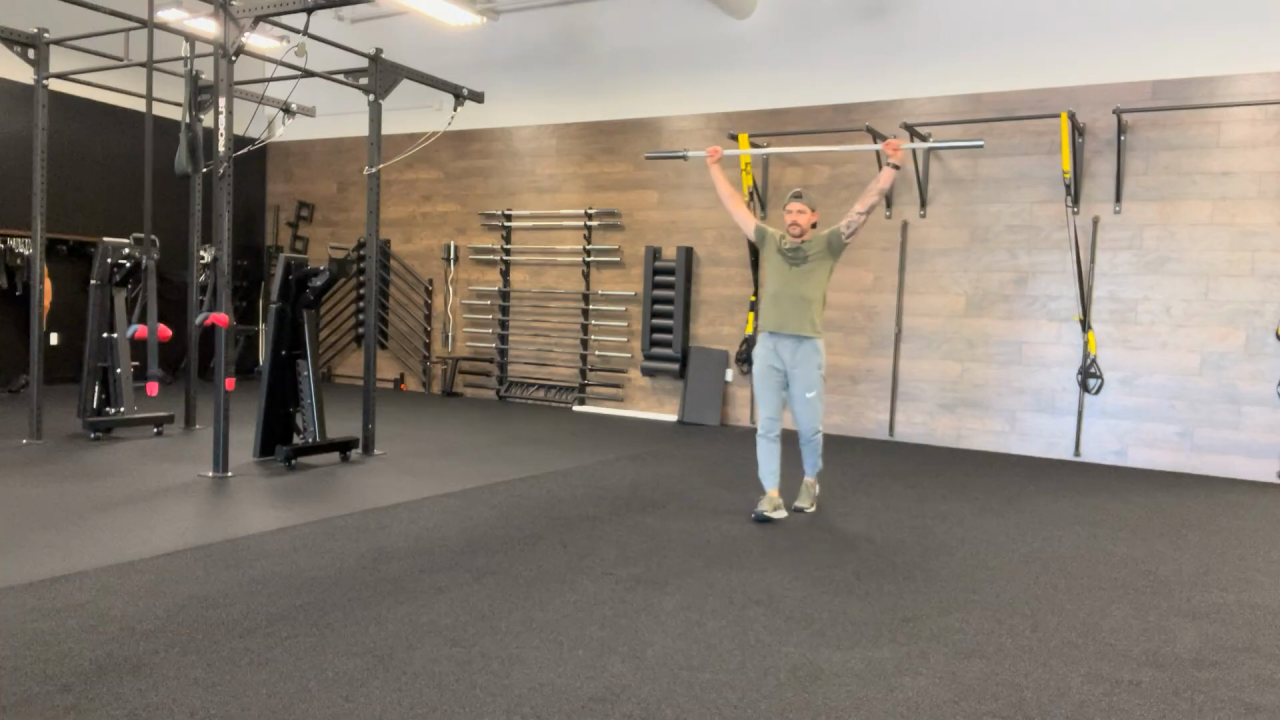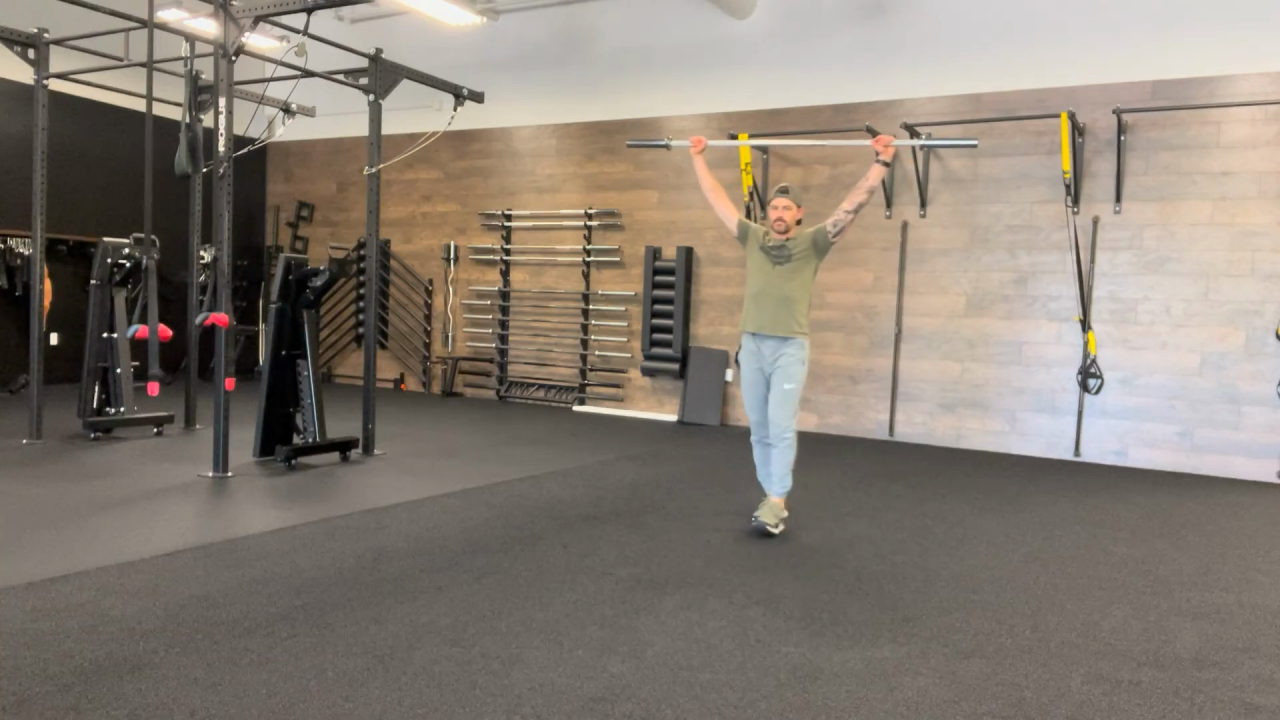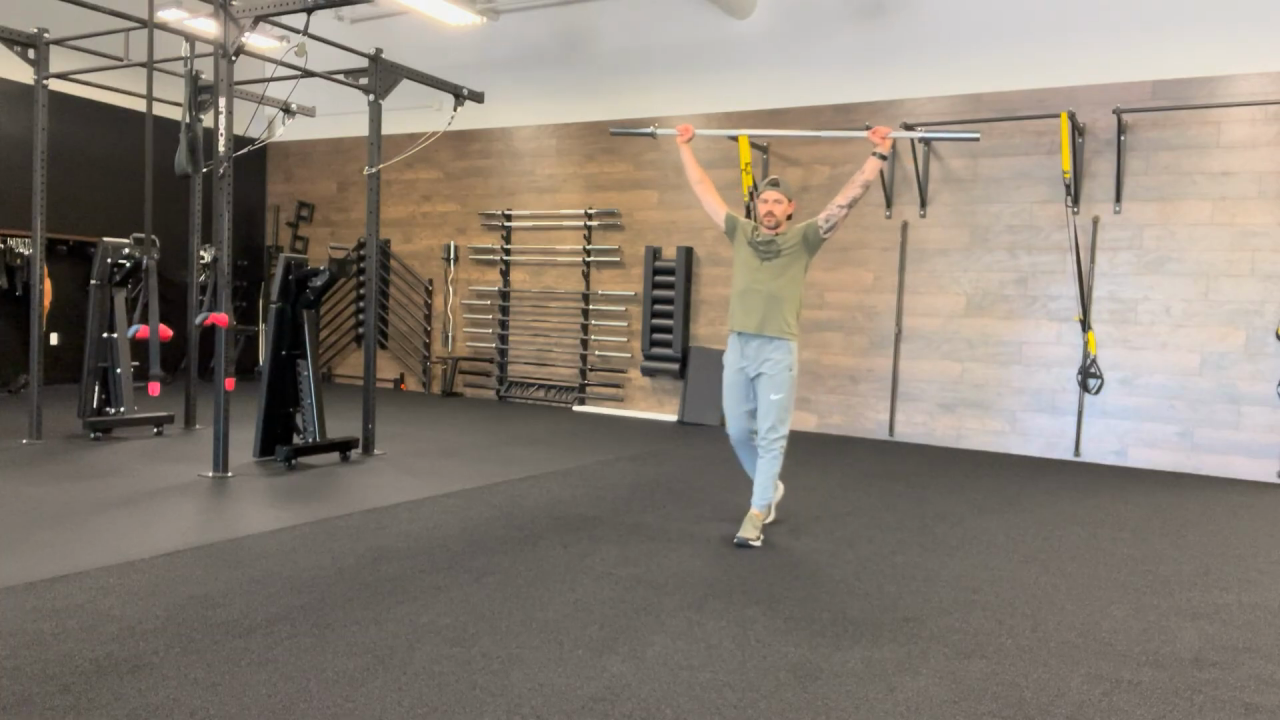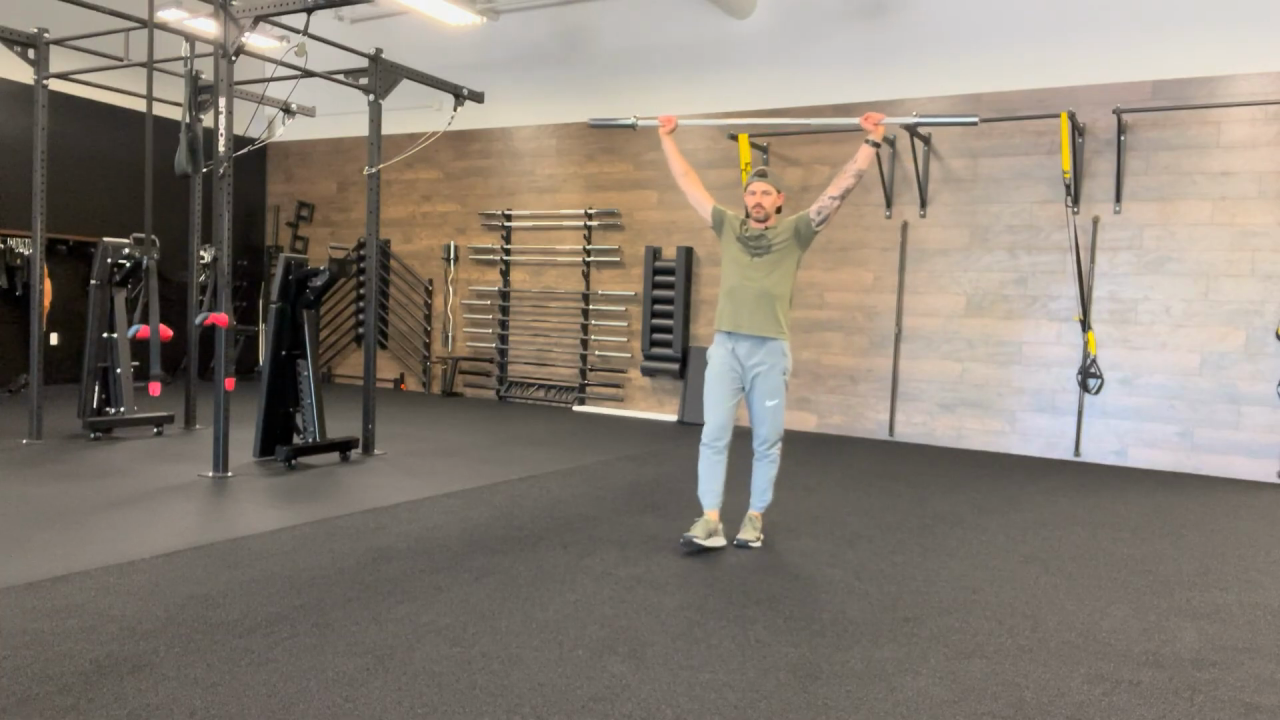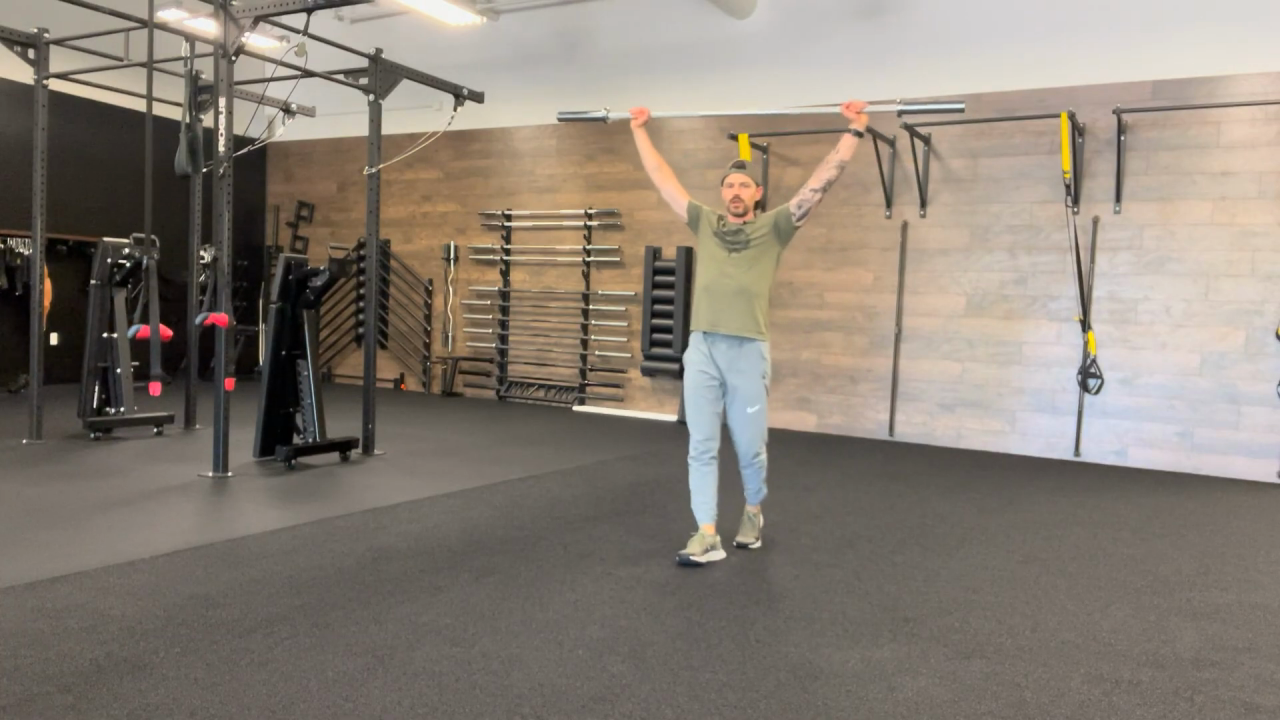
dt=0.4s
person 1, frame 1
left shoulder: (828, 244)
right shoulder: (769, 240)
left elbow: (866, 205)
right elbow: (734, 204)
left wrist: (892, 164)
right wrist: (715, 166)
left hip: (806, 346)
right hip: (768, 345)
left knee: (808, 427)
right knee: (767, 425)
left ankle: (811, 480)
right ankle: (772, 496)
person 1, frame 2
left shoulder: (813, 242)
right shoulder: (752, 237)
left elbow: (854, 202)
right elbow: (717, 198)
left wrist: (882, 161)
right wrist: (698, 157)
left hip: (790, 346)
right hip: (752, 345)
left knee: (780, 425)
right knee: (760, 430)
left ankle: (777, 503)
right ankle: (771, 497)
person 1, frame 3
left shoulder: (803, 237)
right shoulder: (740, 231)
left elbow: (847, 197)
right elbow: (703, 189)
left wrist: (879, 153)
right wrist: (684, 146)
left hip: (777, 349)
right hip: (737, 346)
left knee: (770, 436)
right knee: (738, 432)
left ankle: (756, 514)
right ankle: (769, 486)
person 1, frame 4
left shoulder: (795, 231)
right shoulder: (728, 226)
left elbow: (841, 188)
right elbow: (688, 182)
left wrist: (872, 141)
right wrist: (667, 137)
left hip: (769, 350)
right hip: (724, 346)
left knee: (766, 442)
right knee: (714, 434)
left ankle: (755, 516)
right ankle: (709, 521)
person 1, frame 5
left shoulder: (774, 227)
right shoulder: (704, 222)
left elbow: (822, 180)
right elbow: (662, 177)
left wrist: (854, 130)
right wrist: (640, 130)
left hip: (748, 350)
right hip: (701, 348)
left knee: (750, 447)
right knee: (702, 446)
left ankle: (753, 509)
right ankle: (707, 534)
